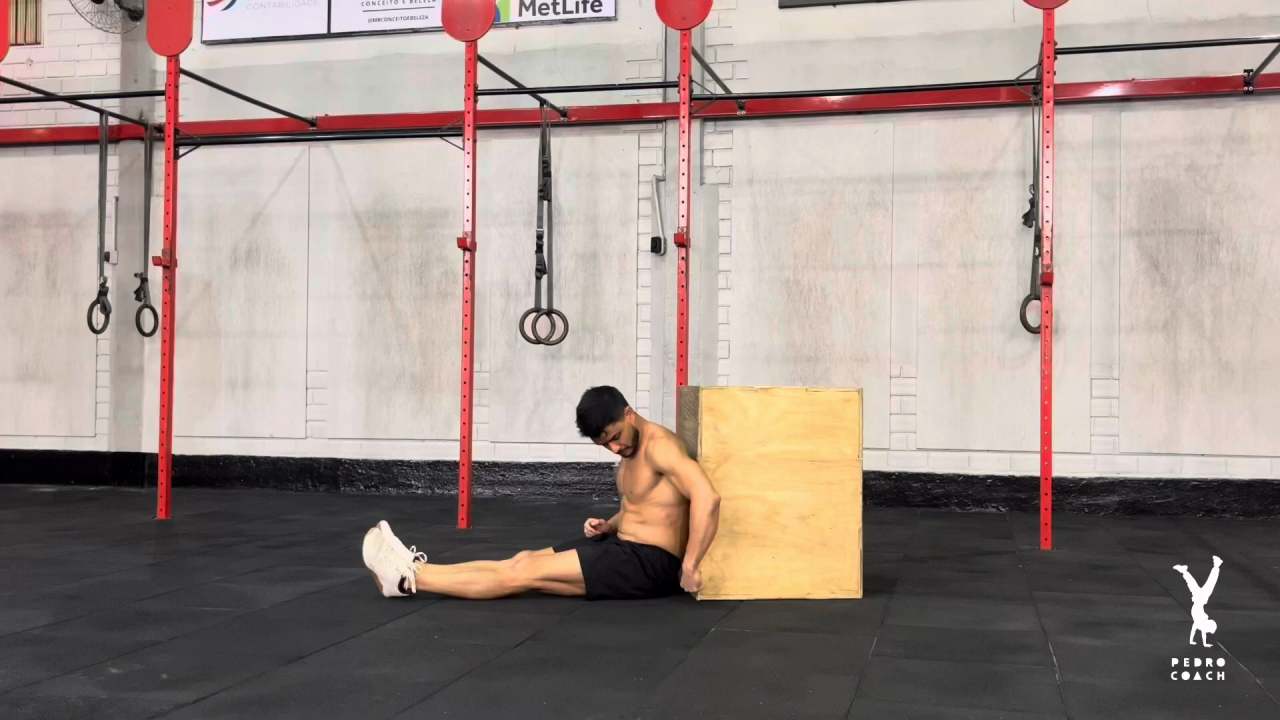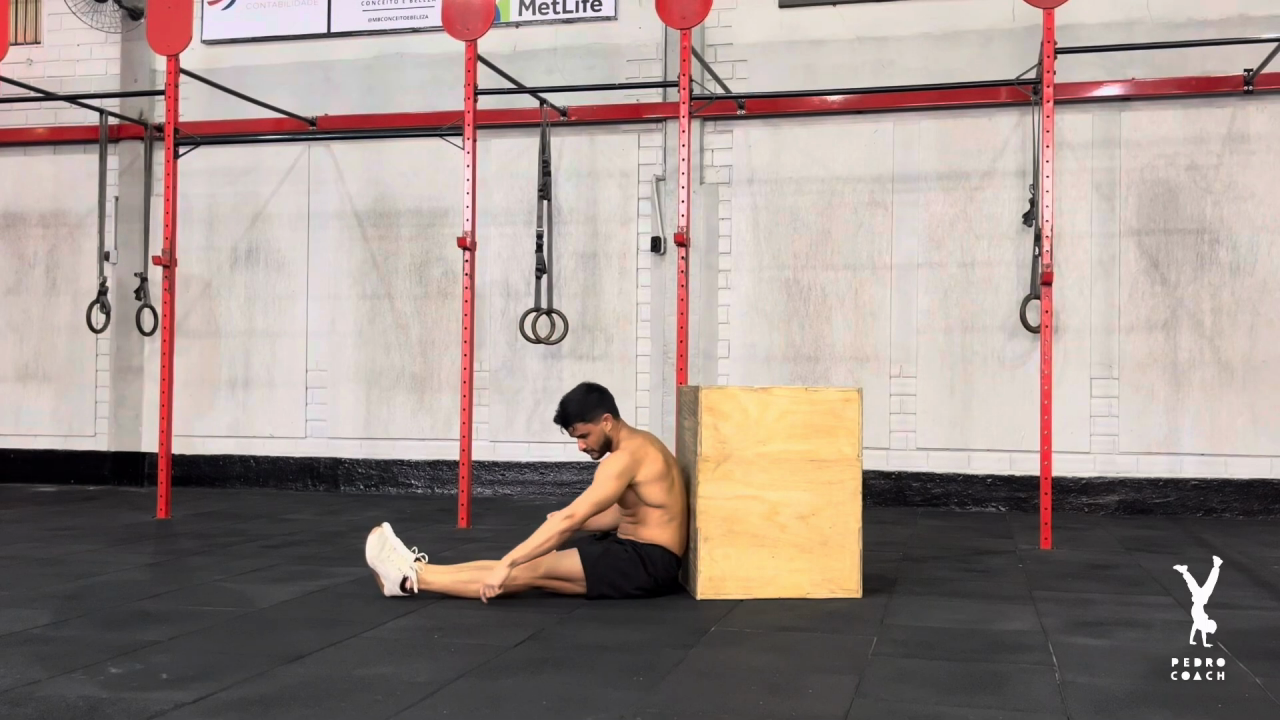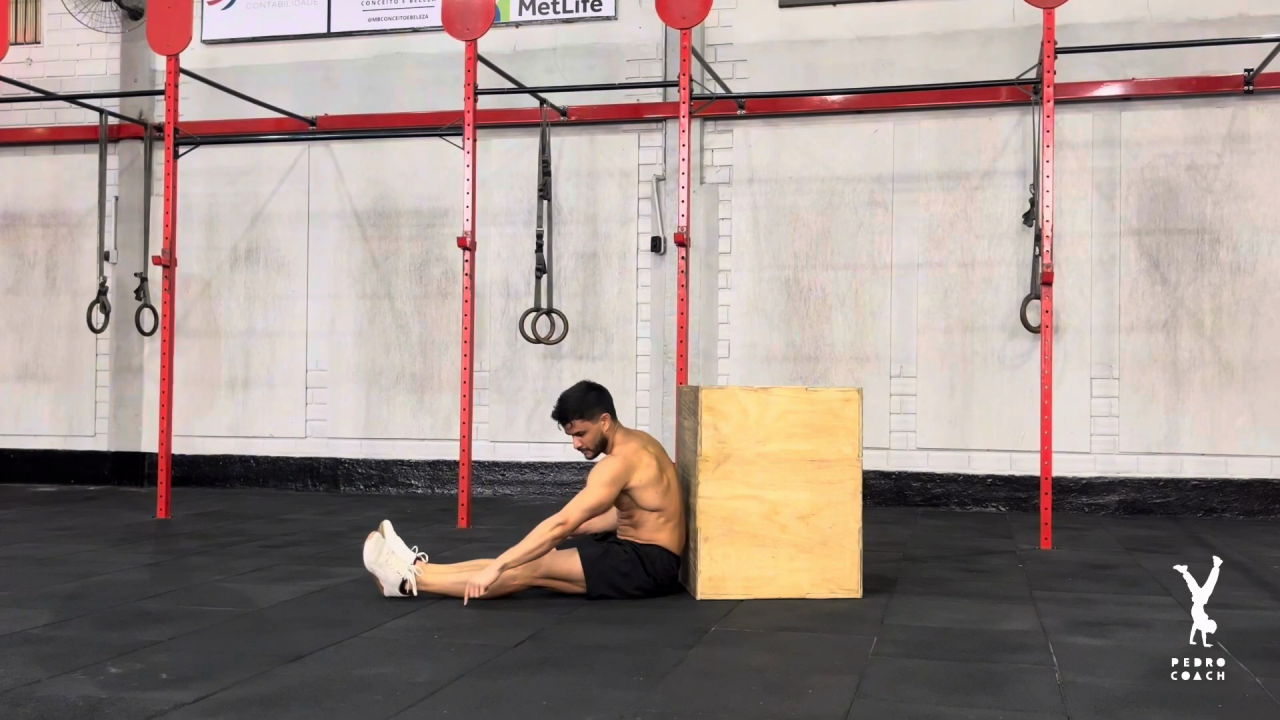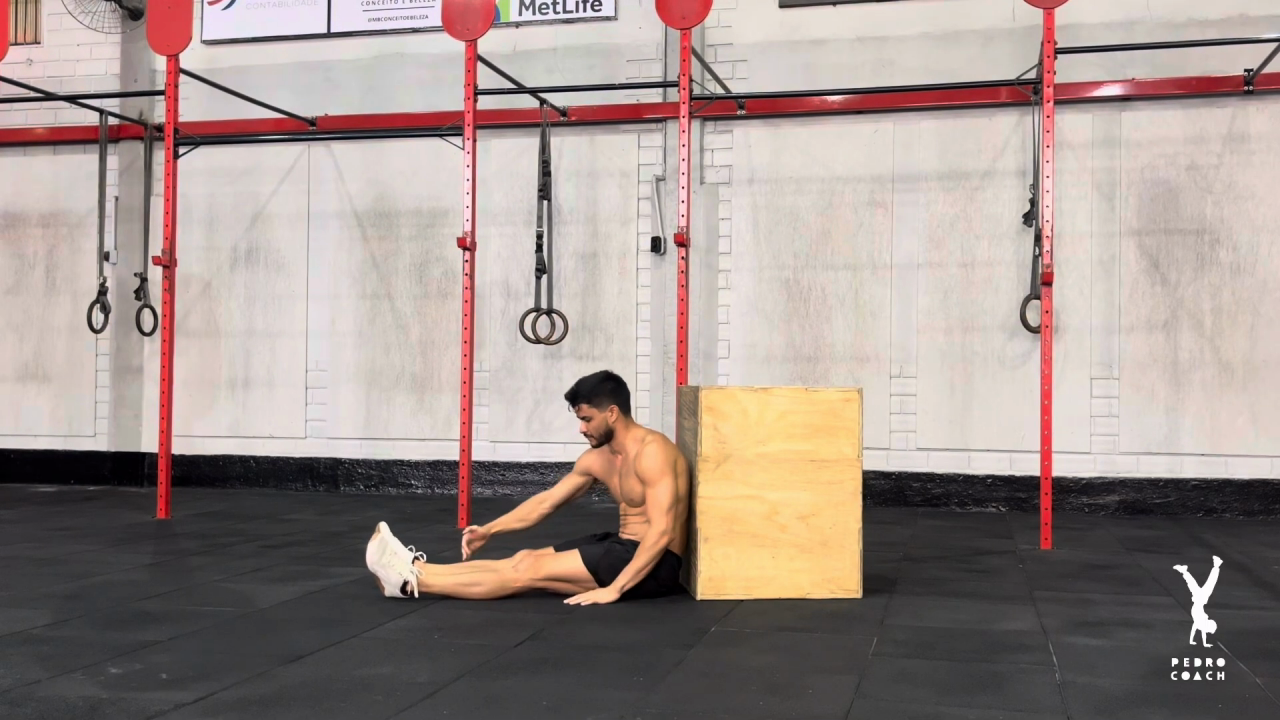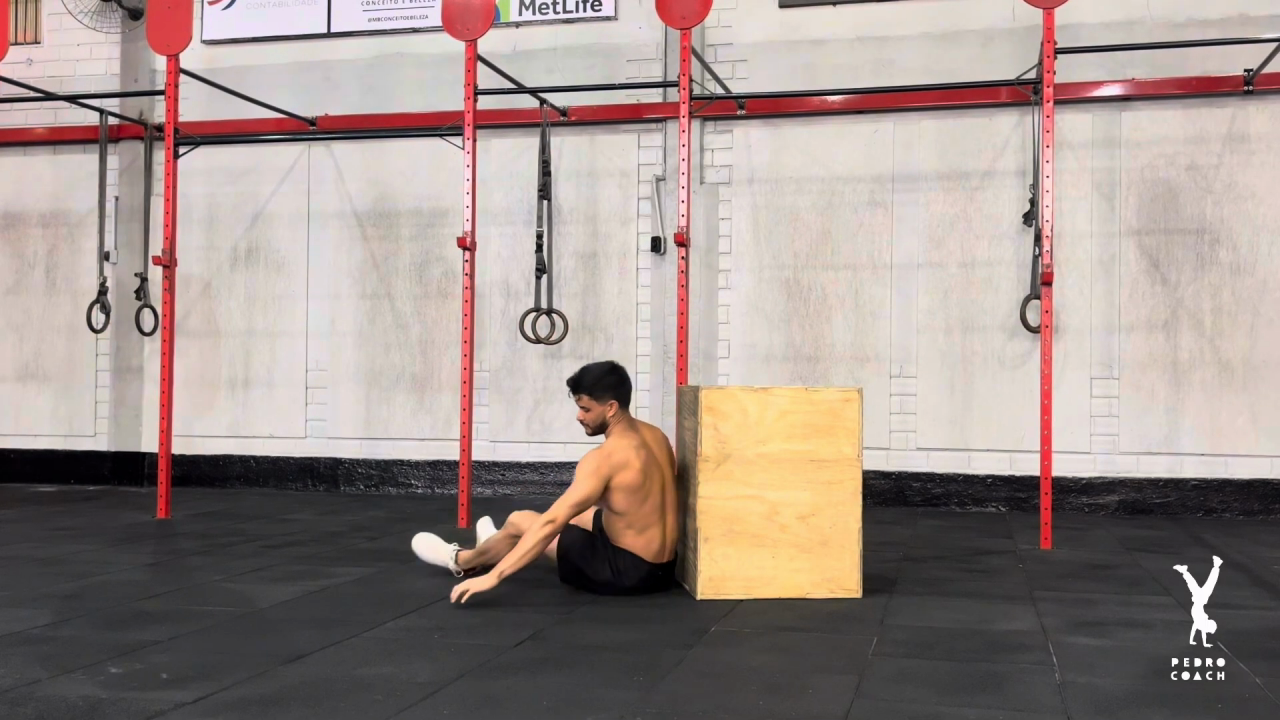
dt=1s
person 1, frame 1
left shoulder: (659, 445)
right shoulder: (632, 447)
left elbow: (707, 498)
left wrist: (689, 566)
right wrist: (608, 525)
left hip: (648, 564)
right hip: (627, 548)
left knee: (528, 572)
right knee: (524, 559)
left ankle: (409, 578)
right ankle: (416, 570)
person 1, frame 2
left shoulder: (628, 456)
right shoulder: (635, 445)
left elbow: (570, 518)
left wrist: (507, 563)
right wrist: (573, 523)
left hip: (649, 563)
right hip: (634, 549)
left knee: (529, 570)
right knee: (527, 559)
left ankle: (409, 578)
right ankle: (416, 569)
person 1, frame 3
left shoulder: (621, 461)
right shoulder: (635, 443)
left elbow: (561, 524)
left wrist: (496, 566)
right wrist: (571, 529)
left hip: (650, 564)
right hip: (633, 548)
left knee: (531, 570)
right knee: (521, 560)
left ankle: (409, 580)
right ankle: (417, 567)
person 1, frame 4
left shoulder: (652, 452)
right shoulder: (598, 458)
left elbow: (662, 532)
right elbow: (546, 500)
left wrist: (614, 589)
right wrist: (488, 530)
left hip: (653, 566)
right hip: (624, 547)
left knee: (531, 572)
right knee: (524, 558)
left ankle: (411, 582)
right ankle: (416, 568)
person 1, frame 5
left shoulder: (606, 458)
right shoulder: (655, 436)
left elbow: (552, 522)
left wrist: (494, 576)
left hip: (629, 572)
right hip: (662, 569)
left knee: (521, 522)
right knee: (576, 516)
left ankle: (460, 560)
right ankle: (499, 547)
